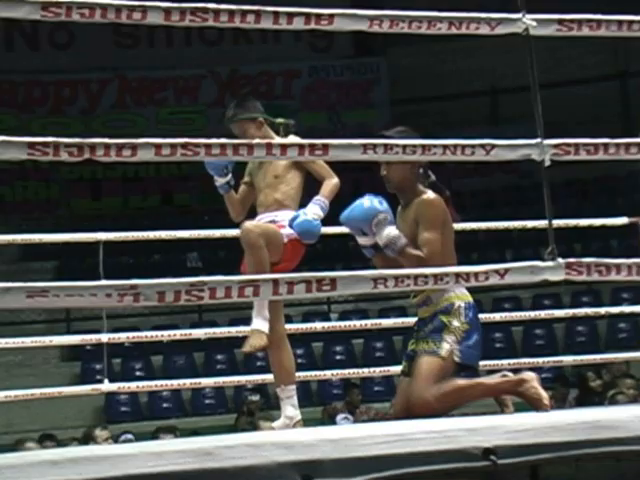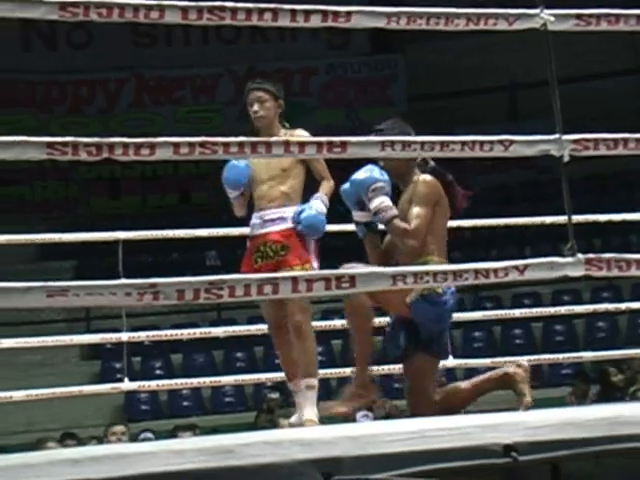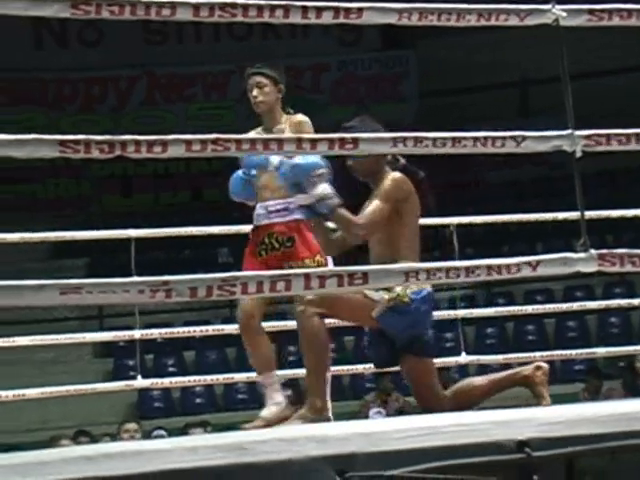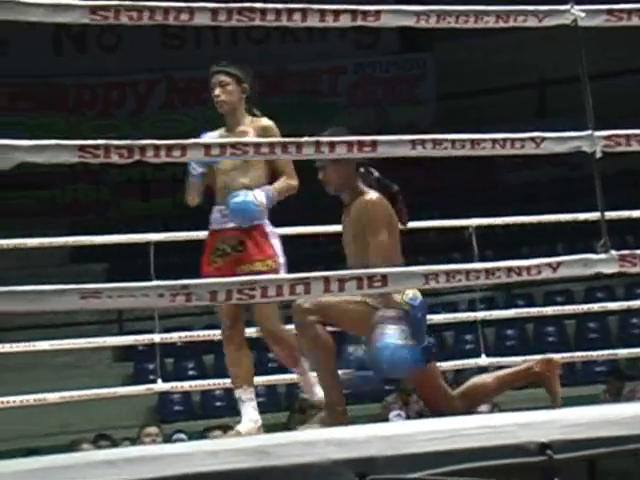
dt=0.4s
person 1, frame 1
right shoulder: (252, 165)
left elbow: (332, 180)
right elbow: (237, 214)
left wrist: (316, 208)
right wrist: (222, 181)
left hip: (288, 230)
right hip: (261, 237)
left knee: (250, 233)
right knee: (276, 328)
left ankle: (259, 322)
right ankle: (290, 412)
person 1, frame 2
left shoulder: (299, 138)
right shoulder: (246, 153)
left elbow: (327, 181)
right elbow: (238, 211)
left wrist: (319, 203)
right wrist: (234, 192)
left hip: (293, 234)
right hip: (258, 239)
left knee: (298, 320)
right knee: (278, 326)
left ankle: (309, 408)
right ankle: (300, 402)
person 1, frame 3
left shoulder: (298, 123)
right shoulder: (250, 140)
left elbow: (316, 174)
left wrist: (278, 162)
right wrist: (241, 188)
left hip: (296, 225)
right hip: (263, 231)
left knee: (309, 320)
right knee: (247, 316)
left ankle: (320, 404)
right ankle: (275, 400)
person 1, frame 4
left shoulder: (263, 128)
right shoulder: (212, 138)
left elbow: (291, 180)
right elbow: (192, 199)
left wrist: (263, 196)
right wrist: (198, 168)
left hip: (255, 232)
right hip: (219, 236)
left knee: (269, 324)
right knee: (230, 328)
left ankle: (314, 389)
right ankle: (250, 418)
person 2, frame 1
left shoulder: (429, 203)
right shoulder: (406, 208)
left elbow: (429, 263)
left wrist: (389, 240)
right wrist: (372, 244)
left hip: (452, 311)
right hip: (430, 316)
left knee: (423, 402)
right knee: (402, 413)
left ankle: (518, 383)
right ankle: (497, 384)
person 2, frame 2
left shoulder: (427, 185)
right shoulder: (404, 196)
left elbow: (414, 237)
right elbow: (382, 264)
left wrist: (383, 208)
right wrist: (365, 222)
left hip: (431, 292)
right hip: (419, 300)
right knee: (423, 408)
left ankle: (362, 384)
right ankle: (505, 375)
person 2, frame 3
left shoulder: (395, 183)
right shoulder: (379, 195)
left elbow: (360, 230)
right elbow: (333, 246)
left wrist: (326, 198)
right wrist: (317, 204)
left hip: (404, 300)
right hip: (401, 303)
left knee: (311, 302)
right knee: (438, 404)
left ankle: (315, 406)
right ankle: (524, 375)
person 2, frame 4
left shoulder: (371, 204)
right shoulder: (351, 211)
left elbow: (383, 269)
right elbow: (358, 273)
left wrist: (389, 320)
left hip: (396, 308)
right hip: (386, 311)
left knee: (306, 311)
right knee: (452, 406)
left ankle: (335, 410)
right ankle: (535, 370)
